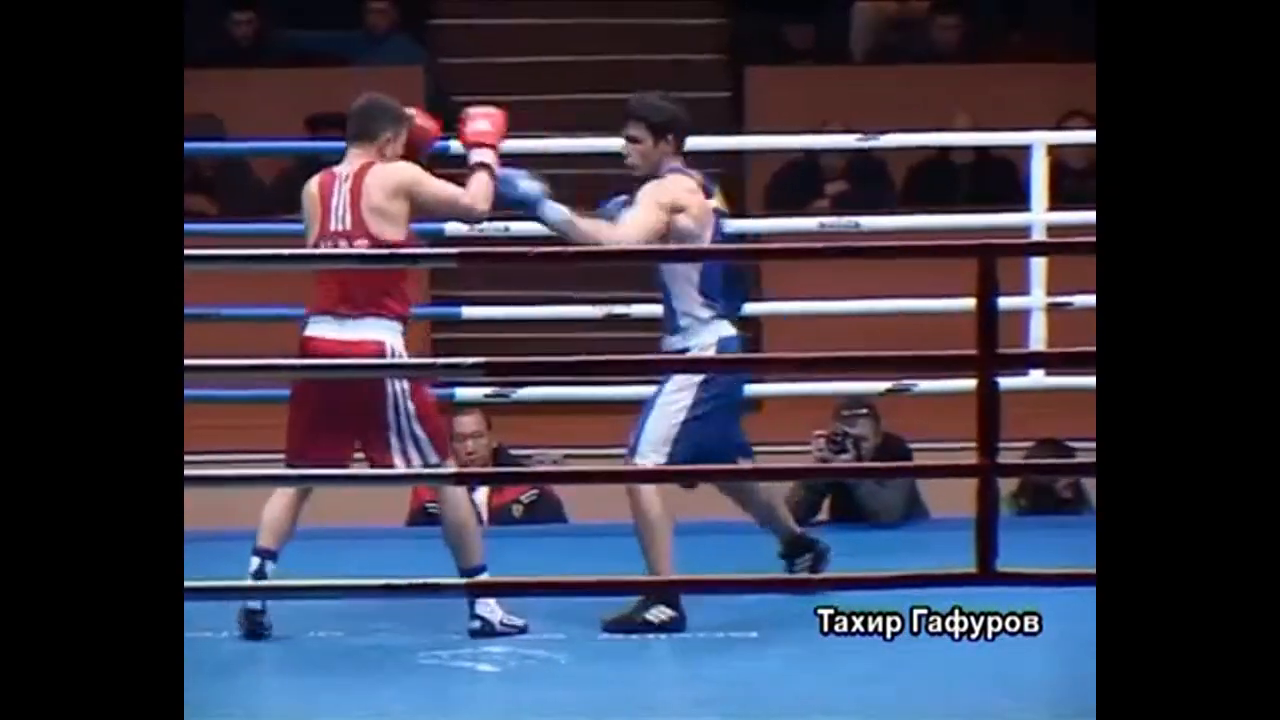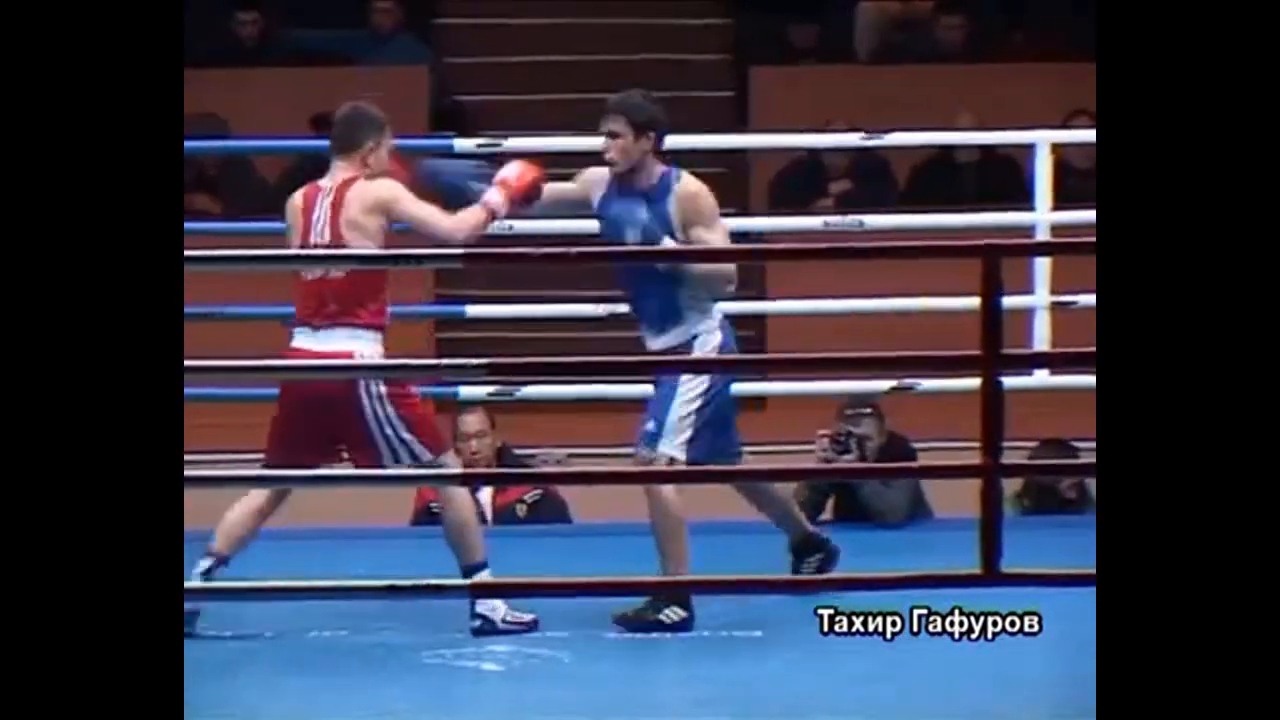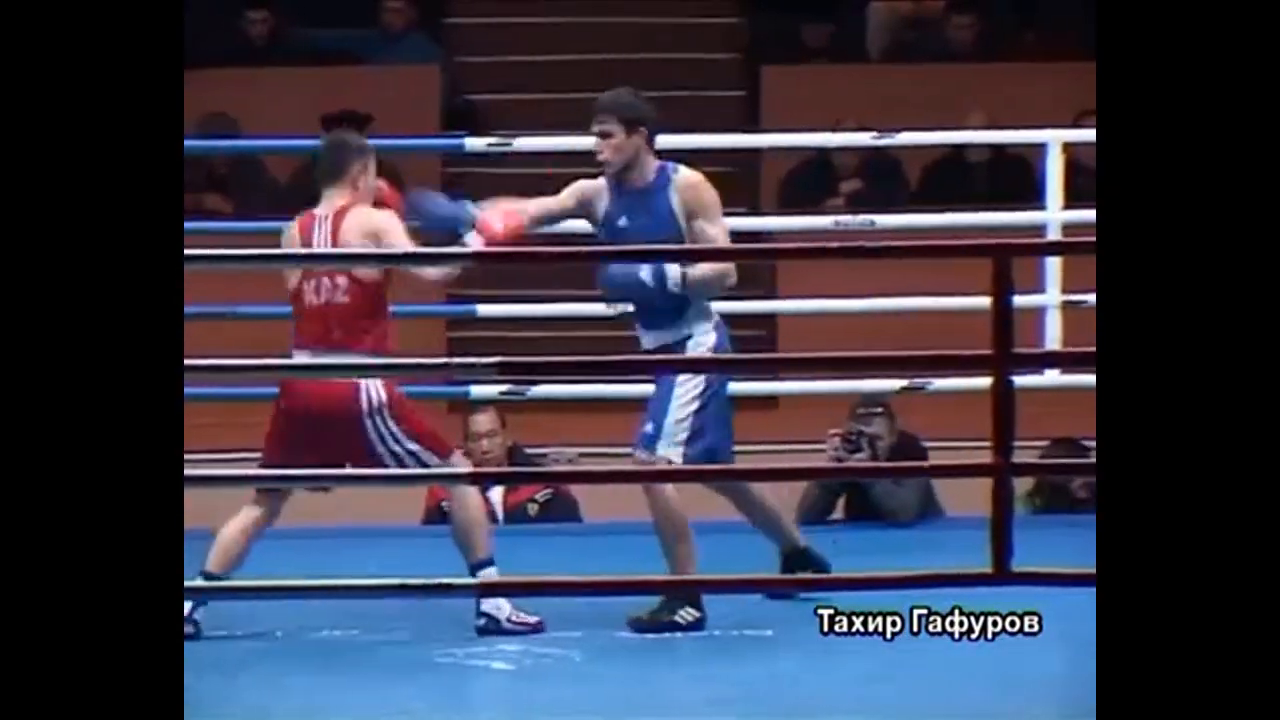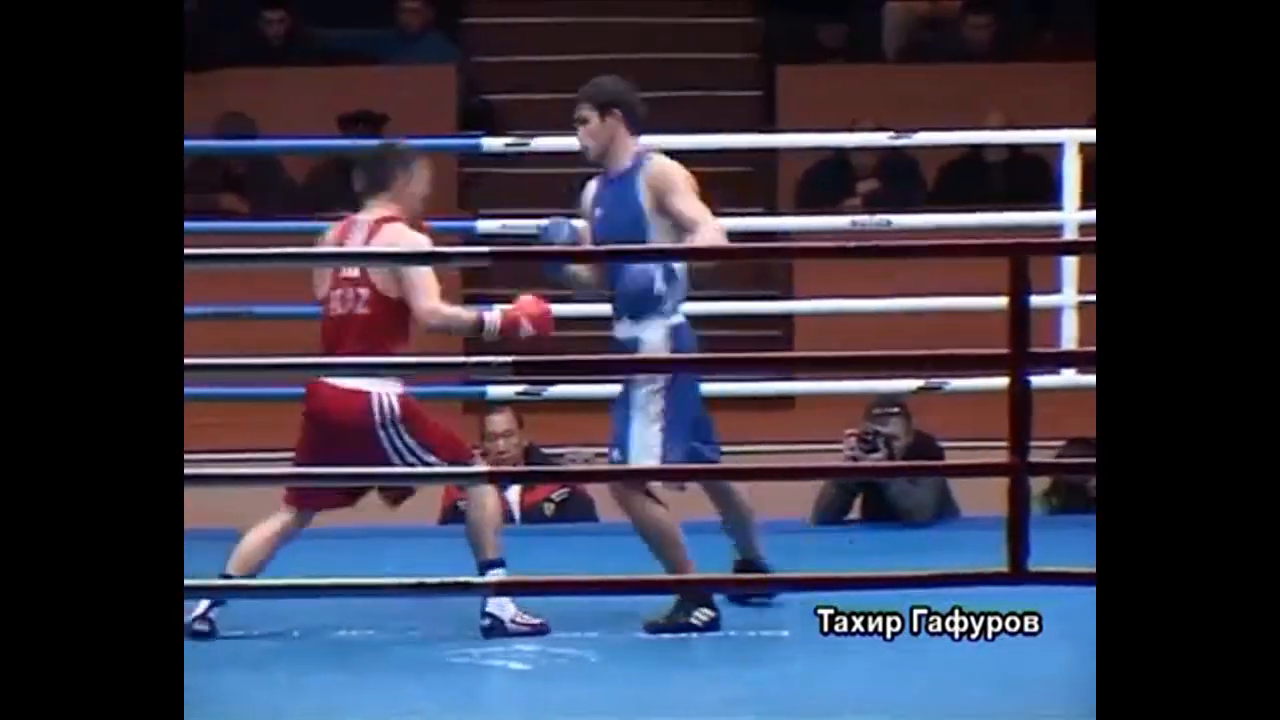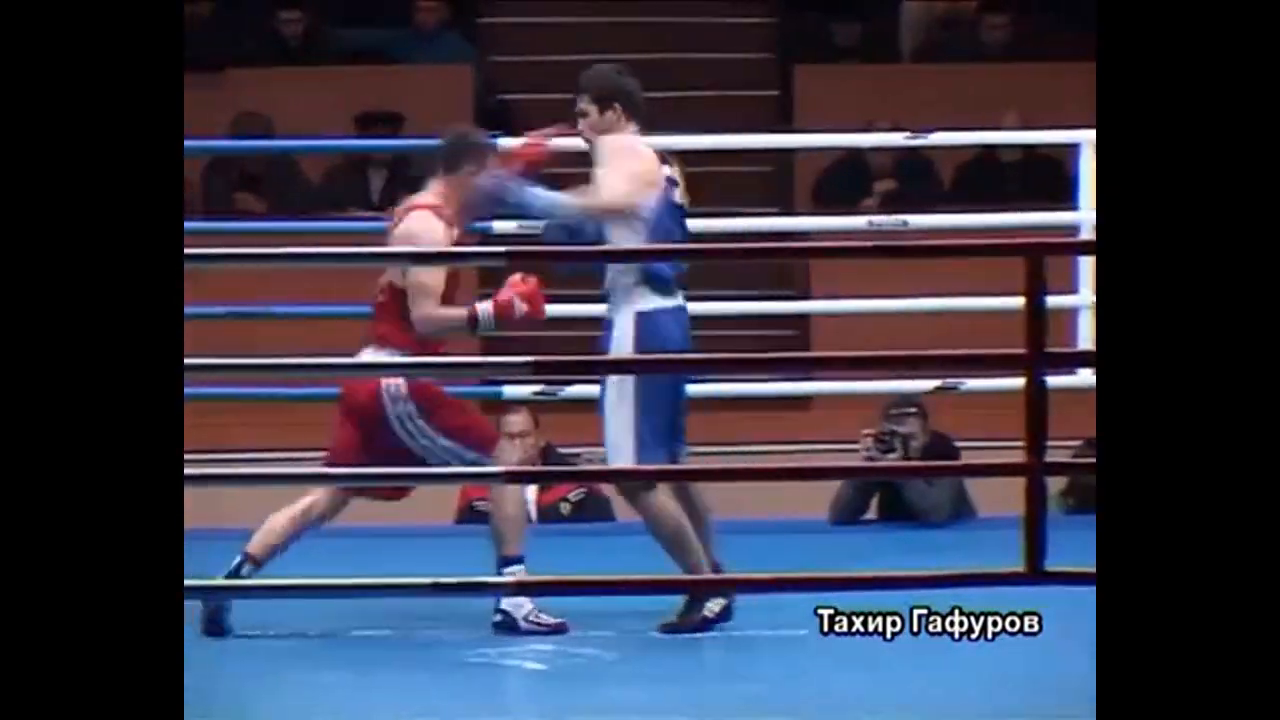
dt=0.1s
person 1, frame 1
left shoulder: (664, 194)
right shoulder: (691, 193)
left elbow: (619, 243)
left wrist: (543, 205)
left hip: (706, 354)
right hip: (701, 349)
left knee: (642, 467)
right knee: (724, 468)
left ankle: (663, 601)
right ankle: (801, 545)
person 1, frame 2
left shoulder: (688, 191)
right shoulder: (602, 184)
left elbow: (725, 275)
right elbow: (537, 194)
left wrist: (661, 246)
right wrist: (478, 188)
left hip: (700, 344)
right hip: (666, 348)
left knee: (657, 463)
right knee: (720, 463)
left ankle: (675, 599)
right ankle: (810, 542)
person 1, frame 3
left shoulder: (688, 186)
right shoulder: (596, 192)
left elbow: (724, 270)
right elbow: (531, 212)
left wrist: (660, 276)
right wrist: (467, 214)
left hip: (695, 342)
right hip: (662, 346)
left knee: (653, 468)
right knee: (713, 469)
left ankle: (685, 598)
right ankle: (799, 553)
person 1, frame 4
left shoulder: (660, 172)
right shoulder: (596, 192)
left elbow: (711, 236)
right elbow: (593, 279)
left wrist: (665, 273)
right wrist: (567, 249)
left hip: (659, 342)
right hip: (637, 343)
left knee: (630, 480)
right knee: (703, 467)
left ankle: (697, 599)
right ankle: (752, 564)
person 1, frame 5
left shoulder: (620, 156)
right shoulder: (657, 164)
left elbow: (606, 203)
left wrist: (531, 197)
left hip: (641, 328)
right hip: (664, 321)
left knee: (636, 474)
right knee: (667, 464)
left ankle: (707, 591)
right ankle: (710, 573)
person 2, frame 1
left shoulder: (314, 189)
right shoulder: (398, 179)
right elbow: (477, 206)
right wrist: (482, 151)
left hip: (320, 347)
right hip: (376, 351)
left knee: (298, 478)
right knee: (443, 475)
left ankle: (253, 583)
right ankle: (484, 604)
person 2, frame 2
left shoulder: (297, 203)
right shoulder: (378, 194)
right elbow: (453, 233)
right wrist: (500, 197)
left hip: (304, 359)
right hip: (356, 362)
left knee: (272, 486)
right knee: (445, 469)
left ankle: (197, 587)
right ankle: (485, 601)
person 2, frame 3
left shoulder: (294, 231)
right shoulder: (377, 222)
right elbow: (430, 275)
left hip: (302, 386)
right hip: (359, 389)
left knee: (264, 502)
right knee: (457, 474)
left ankle: (193, 603)
right ankle: (491, 600)
person 2, frame 4
left shoulder: (333, 237)
right shoulder: (405, 240)
right elbow: (431, 315)
right wrist: (498, 321)
left hip: (326, 394)
right hip: (375, 398)
left knee: (293, 512)
right knee: (476, 477)
left ankle: (206, 606)
right ankle: (497, 602)
person 2, frame 5
left shoulder: (419, 212)
right shoulder: (425, 225)
right elbow: (425, 318)
right wrist: (491, 312)
left hip: (369, 380)
right hip: (397, 389)
left knee: (330, 495)
right knee: (508, 460)
left ankle: (236, 580)
right ankle: (512, 603)
